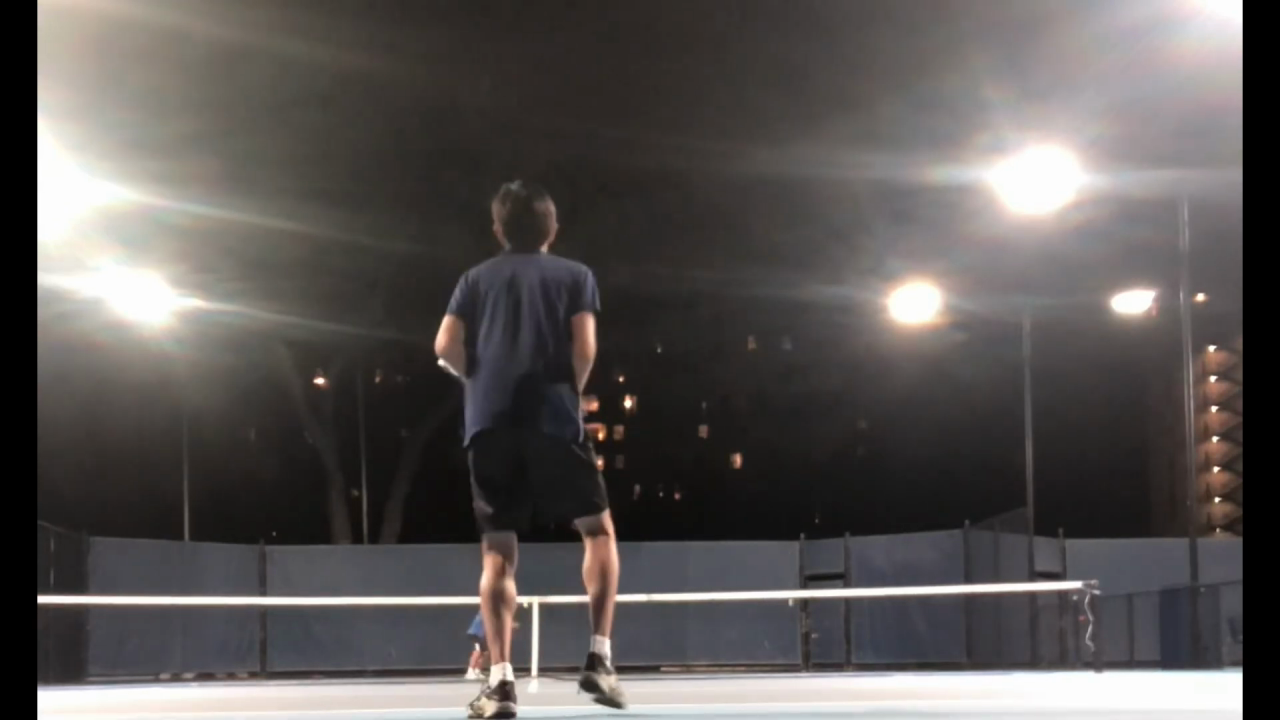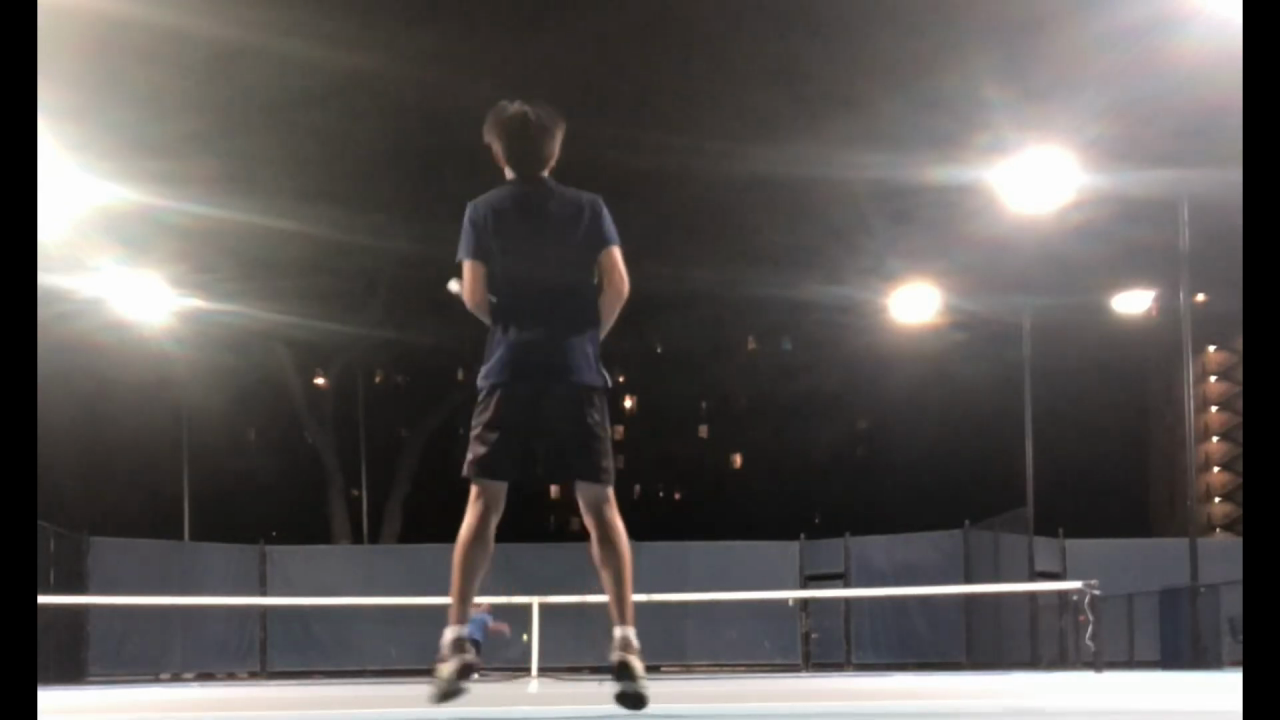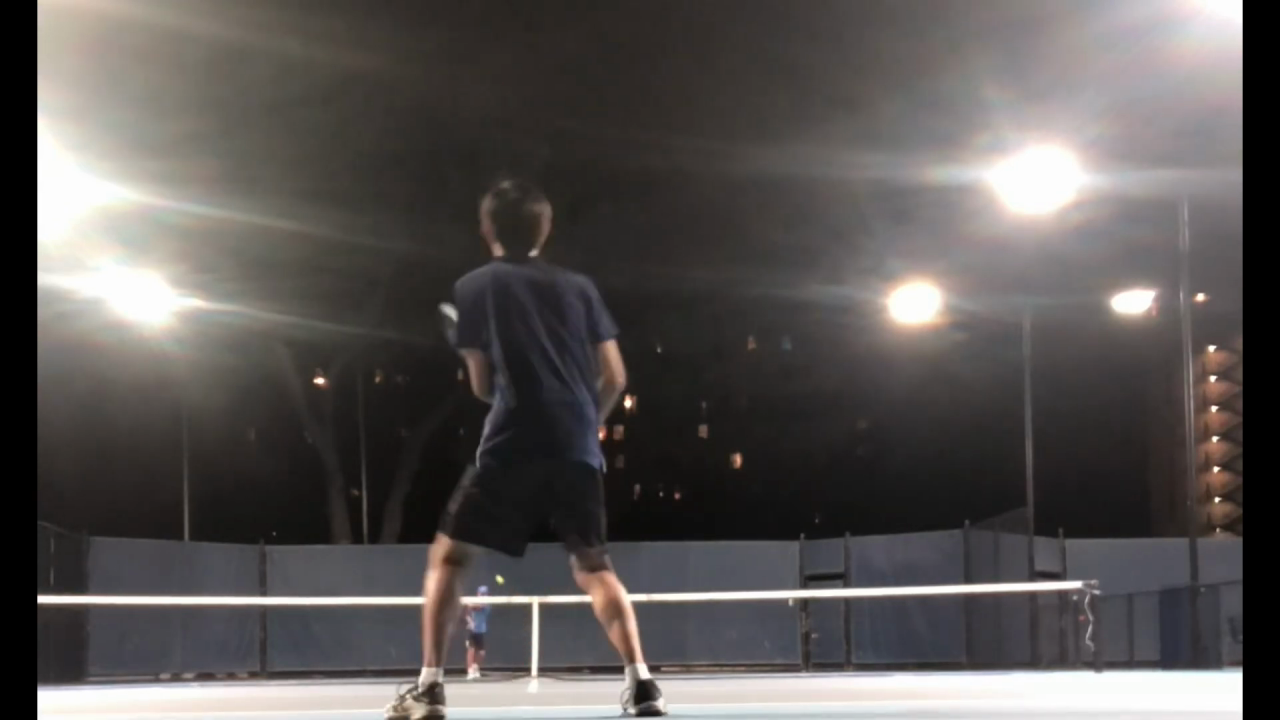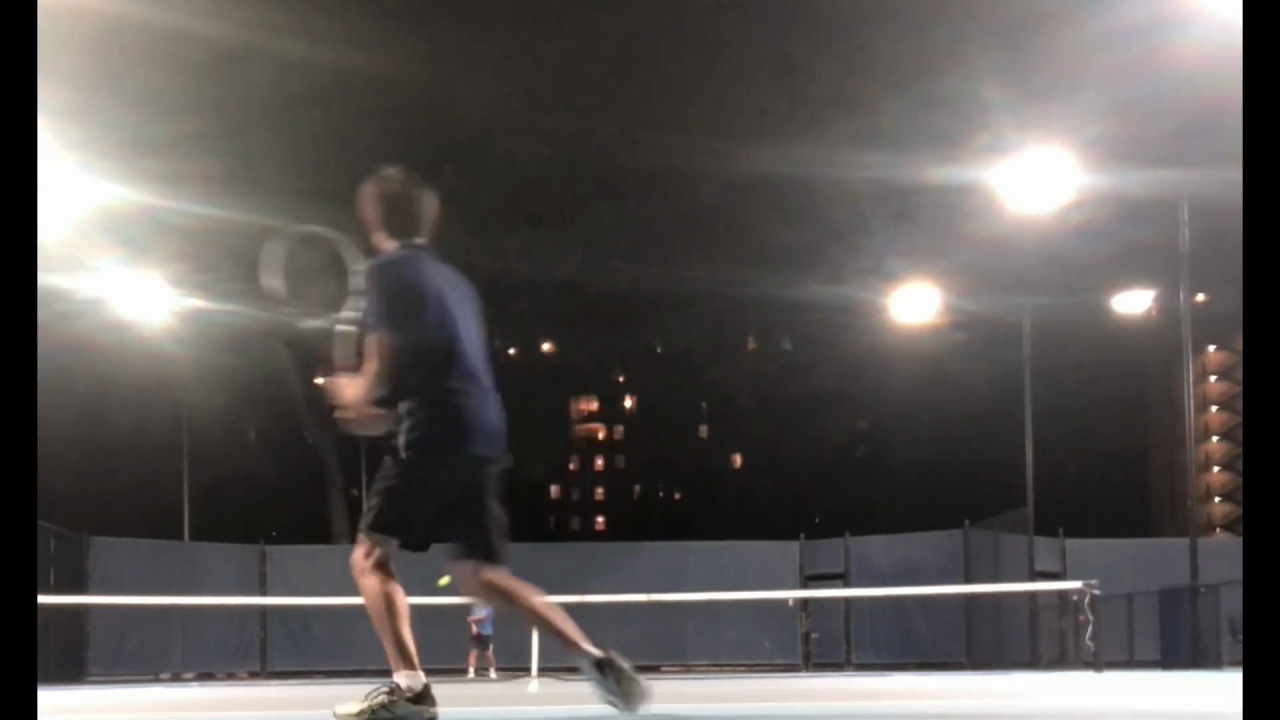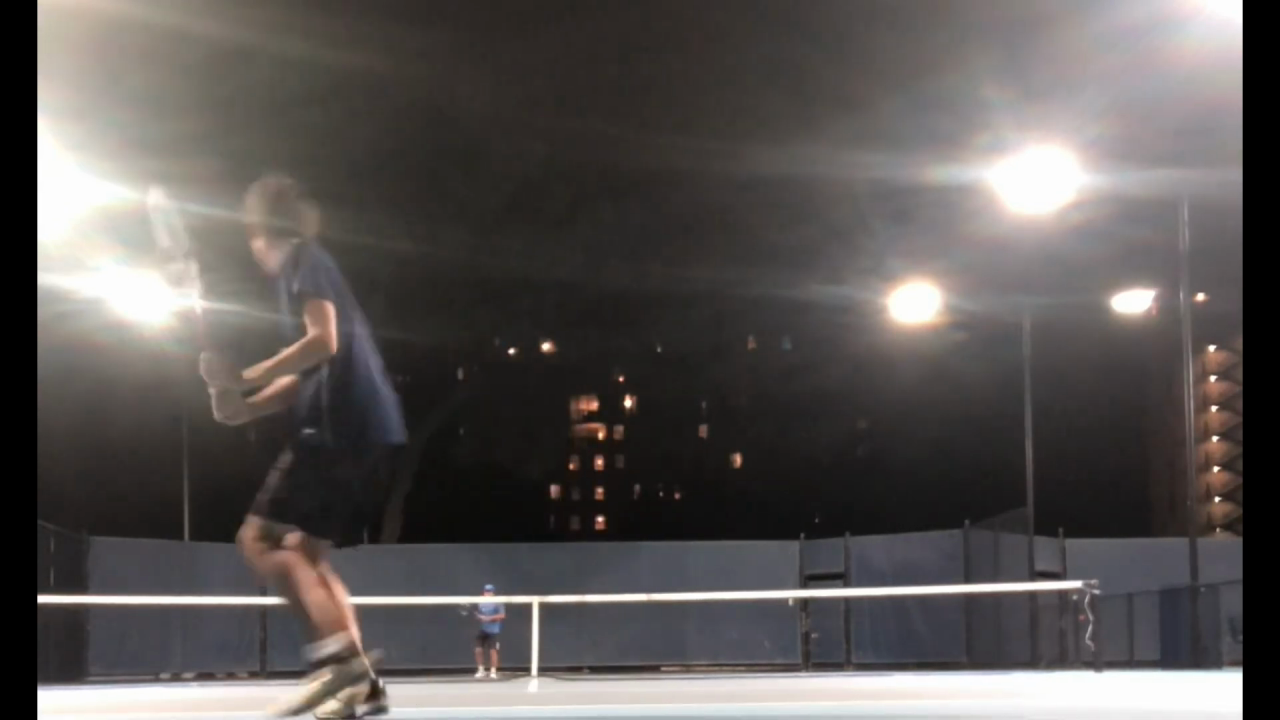
dt=0.3s
person 1, frame 1
left shoulder: (476, 278)
right shoulder: (575, 274)
left elbow: (446, 349)
right elbow: (585, 345)
left hip: (489, 424)
right hip: (551, 420)
left knee: (498, 554)
right knee: (598, 532)
right ankle: (598, 656)
person 1, frame 2
left shoulder: (482, 211)
right shoulder: (589, 207)
left elbow: (474, 297)
right elbow: (617, 285)
left hip: (509, 371)
right hip: (576, 371)
left knee: (484, 504)
right knee: (600, 506)
left ankle: (456, 641)
right ankle: (625, 646)
person 1, frame 3
left shoulder: (477, 287)
right shoulder: (580, 287)
left elbow: (481, 383)
right elbow: (614, 377)
left hip: (511, 444)
right hip: (577, 447)
left knee: (449, 556)
right knee: (594, 569)
person 1, frame 4
left shoulder: (387, 269)
right shoulder: (456, 282)
left elbow: (379, 372)
left wrist: (353, 393)
right wrist: (386, 405)
left hip: (431, 439)
right hip: (482, 437)
left knee: (370, 558)
right knee: (483, 576)
right ankle: (597, 660)
person 1, frame 5
left shoulder: (304, 257)
right shoulder: (299, 272)
left elbow: (324, 341)
right elbow: (302, 377)
left wrist: (247, 380)
right wrist: (244, 405)
left hip: (345, 425)
right hip: (356, 430)
left knee: (261, 537)
right knee: (307, 555)
left ankle: (337, 649)
